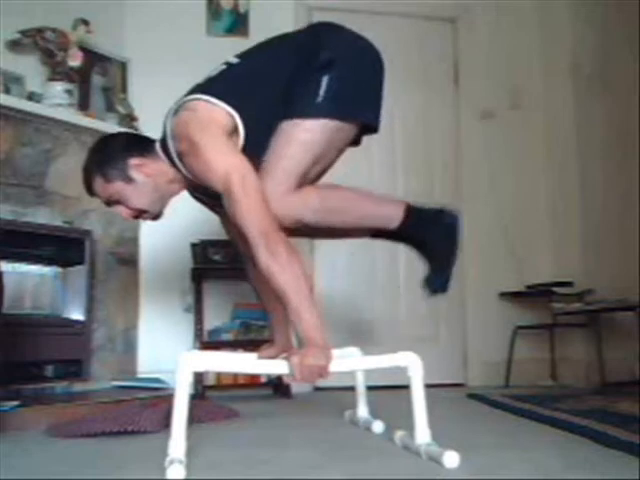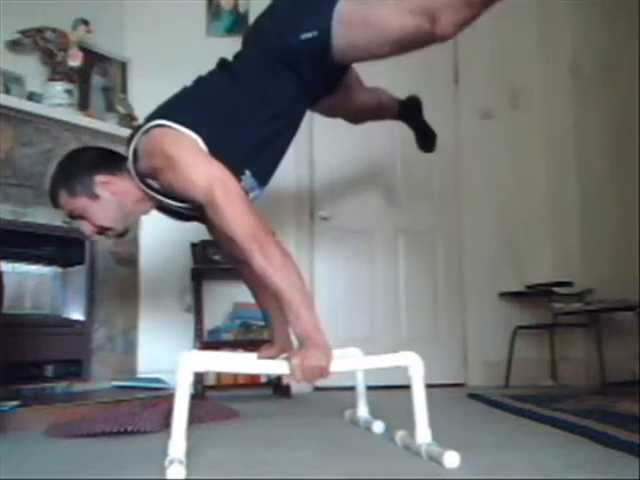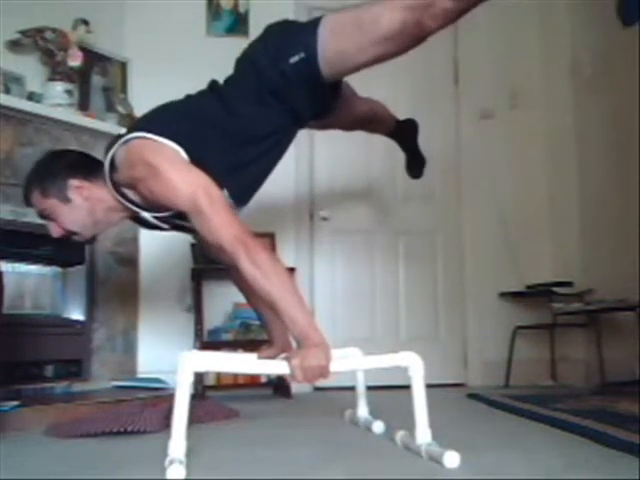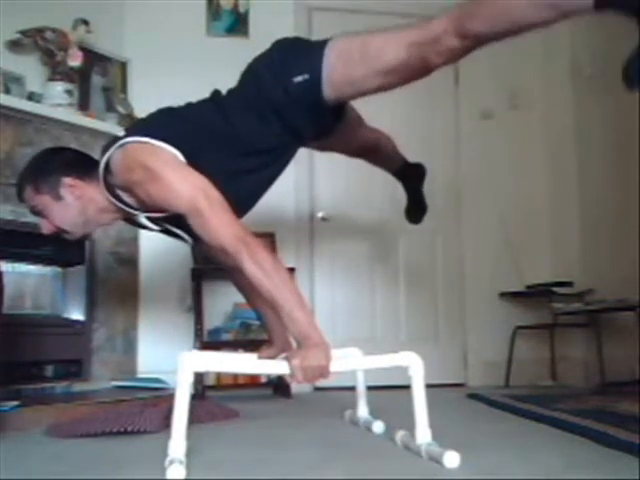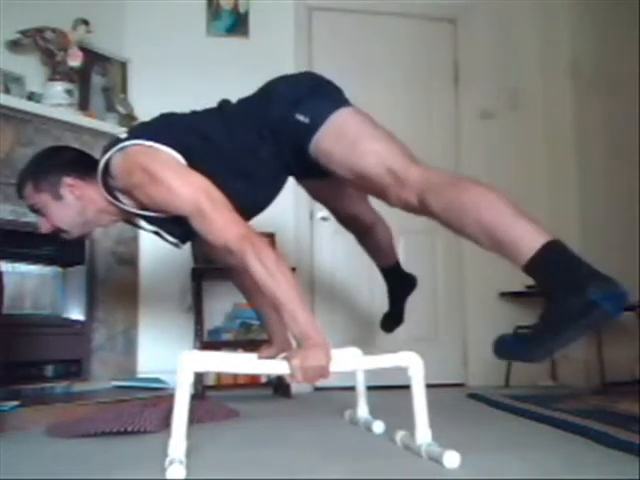
dt=1s
person 1, frame 1
left shoulder: (193, 145)
right shoulder: (190, 171)
left elbow: (265, 243)
right elbow: (253, 244)
left wrist: (316, 344)
right wrist: (283, 341)
left hip: (337, 62)
right hip: (311, 76)
left knee: (273, 202)
right knee: (279, 210)
left ankle: (417, 222)
right ankle: (402, 220)
person 1, frame 2
left shoulder: (165, 157)
right shoulder: (171, 197)
left elbow: (258, 245)
right elbow: (245, 255)
left wrist: (314, 343)
right wrist: (281, 339)
right hip: (293, 65)
right knee: (357, 107)
right ankle: (406, 111)
person 1, frame 3
left shoulder: (144, 168)
right shoulder: (146, 207)
left elbow: (242, 249)
right elbow: (231, 257)
left wrist: (312, 341)
right wrist: (279, 338)
left hip: (285, 66)
right hip: (282, 97)
right knee: (356, 114)
right ankle: (400, 130)
person 1, frame 4
left shoulder: (136, 168)
right shoulder: (137, 206)
left elbow: (240, 247)
right elbow: (231, 257)
left wrist: (312, 340)
right wrist: (280, 337)
left hip: (287, 79)
right hip: (286, 113)
right knee: (360, 142)
right ankle: (408, 176)
person 1, frame 5
left shoulder: (138, 171)
right shoulder: (134, 207)
left elbow: (244, 244)
right elbow: (232, 256)
left wrist: (312, 340)
right wrist: (278, 337)
left hip: (294, 109)
right hip: (289, 140)
left knee: (411, 185)
right knee: (356, 213)
left ankle: (574, 282)
right ankle: (398, 283)
